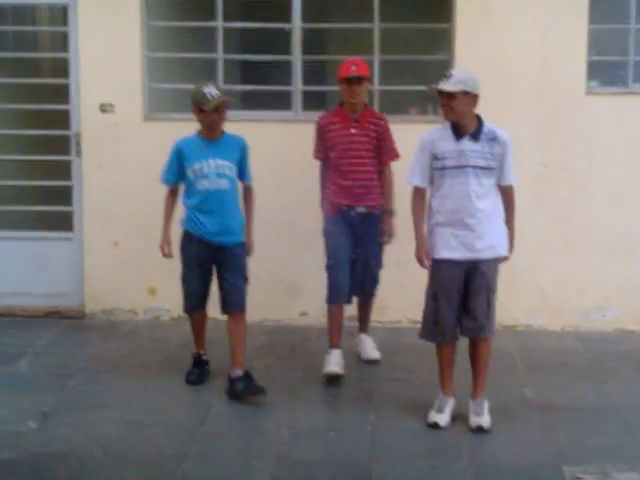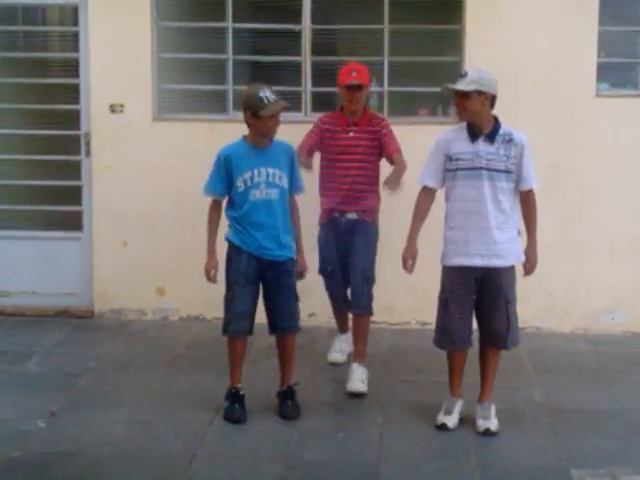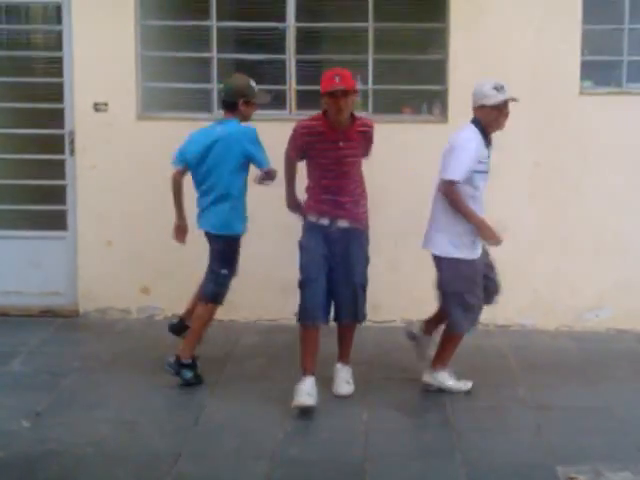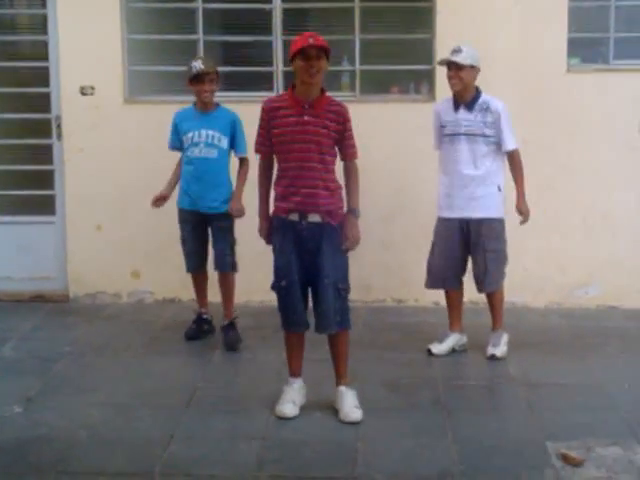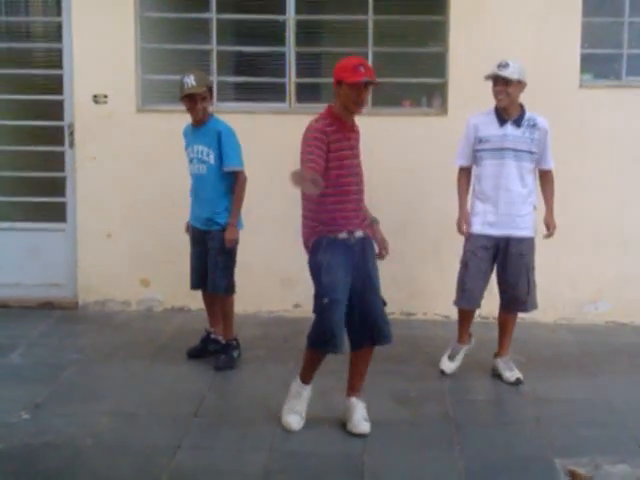
dt=1s
person 1, frame 1
left shoulder: (379, 123)
right shoulder: (325, 122)
left elbow: (386, 171)
right elbow: (324, 167)
left wrist: (389, 214)
right wrist: (324, 209)
left hip: (370, 211)
right hip: (338, 211)
left knee: (367, 276)
right knee: (338, 279)
left ankle: (364, 335)
right ankle: (334, 351)
person 1, frame 2
left shoulder: (378, 125)
right shoulder: (325, 123)
left elbow: (398, 158)
right elbow: (303, 148)
left wrist: (397, 172)
right wrist: (303, 155)
left hip: (363, 218)
right hip: (331, 217)
left knee: (360, 286)
right knee: (334, 282)
left ankle: (359, 364)
right ankle: (343, 333)
person 1, frame 3
left shoulder: (365, 128)
right shoulder: (305, 129)
right elbow: (290, 162)
right wrist: (291, 198)
left hip: (353, 226)
right hip: (317, 225)
left knee: (351, 298)
right knee: (312, 299)
left ankle: (343, 365)
right ankle: (307, 380)
person 1, frame 4
left shoulder: (338, 112)
right shoulder: (273, 108)
left elbow: (351, 166)
right elbow: (265, 163)
left wrist: (353, 216)
right wrist: (263, 214)
left hip: (329, 220)
right hip: (287, 220)
left knee: (334, 303)
right knee: (291, 302)
left ankle: (344, 388)
right ankle: (294, 384)
person 1, frame 5
left shoulder: (353, 129)
right shoulder: (320, 129)
right elbow: (308, 174)
left wrist: (373, 225)
right wrist: (307, 181)
left hip: (359, 238)
right hip: (327, 239)
left knee: (371, 321)
right knee: (329, 321)
left ankle: (354, 400)
right ankle: (301, 387)
person 2, frame 1
left shoulder: (499, 140)
right shoulder: (431, 140)
left elbow: (506, 190)
right elbow: (419, 191)
left wrist: (511, 235)
right wrist: (419, 238)
left hip: (486, 246)
right hip: (445, 247)
left knee: (481, 323)
right knee: (444, 323)
left ankle: (478, 399)
right ankle: (445, 396)
person 2, frame 2
left shoulder: (516, 142)
right shoulder: (447, 141)
left elbow: (526, 195)
right elbow: (428, 191)
left wrist: (532, 243)
right wrist: (412, 239)
left hip: (501, 254)
right hip: (458, 253)
left knee: (495, 330)
right knee: (454, 327)
left ankle: (485, 402)
right ankle: (454, 398)
person 2, frame 3
left shoulder: (483, 141)
right shoulder: (466, 141)
right elbow: (449, 188)
right wrist: (481, 225)
left hip: (469, 239)
right hip: (454, 242)
left knee: (483, 287)
right knee: (464, 307)
left ankle: (425, 330)
right ankle: (437, 370)
person 2, frame 4
left shoulder: (494, 109)
right shoulder: (441, 110)
left elbow: (512, 153)
left wrist: (521, 196)
left hip: (486, 207)
right hip: (450, 206)
left knee: (489, 272)
right knee: (446, 269)
left ankle: (498, 333)
right ankle: (456, 333)
person 2, frame 5
left shoulder: (539, 127)
right shoulder: (477, 124)
left elbow: (545, 172)
right elbow: (465, 169)
left wrist: (549, 212)
right wrist: (462, 209)
left hip: (520, 226)
right hip: (482, 223)
left knee: (515, 294)
right knee: (468, 289)
left ankle: (502, 357)
right ankle: (462, 341)
person 3, frame 1
left shoulder: (238, 145)
right shoulder: (183, 148)
right elbow: (173, 191)
left wrist: (248, 231)
right wrist: (166, 232)
left hip: (232, 238)
right hip: (196, 237)
left knee: (235, 304)
right knee: (195, 303)
left ankle: (238, 374)
right ankle: (200, 358)
person 3, frame 2
left shoulder: (286, 153)
right shoulder: (229, 156)
left elbow: (291, 203)
right elbow: (216, 205)
left wrist: (300, 251)
right wrist: (211, 254)
left hip: (281, 254)
right hip: (243, 253)
left knee: (287, 324)
right knee: (237, 324)
left ankle: (287, 389)
right ankle: (235, 391)
person 3, frame 3
left shoulder: (198, 135)
right shoulder: (246, 133)
left elbow: (177, 176)
right elbow: (268, 175)
left wrist: (180, 218)
right wrist: (269, 176)
left hip: (211, 219)
right hip: (228, 224)
left knee: (217, 277)
right knee: (213, 291)
left ankle: (188, 320)
right ankle: (183, 359)
person 3, frame 4
left shoulder: (230, 119)
right shoulder: (181, 118)
left elbow: (243, 161)
left wrist: (237, 197)
right wrist: (168, 189)
left hip: (220, 205)
right hip: (189, 205)
left knee: (225, 263)
right knee: (195, 264)
left ankle: (230, 322)
right ankle: (203, 316)
person 3, frame 5
left shoulder: (222, 131)
right shoulder: (187, 132)
left elbow: (240, 177)
left wrist: (233, 223)
left hip: (221, 224)
right hip: (199, 222)
left knee: (221, 284)
right knee: (203, 283)
left ankle: (230, 342)
right ankle: (214, 335)
